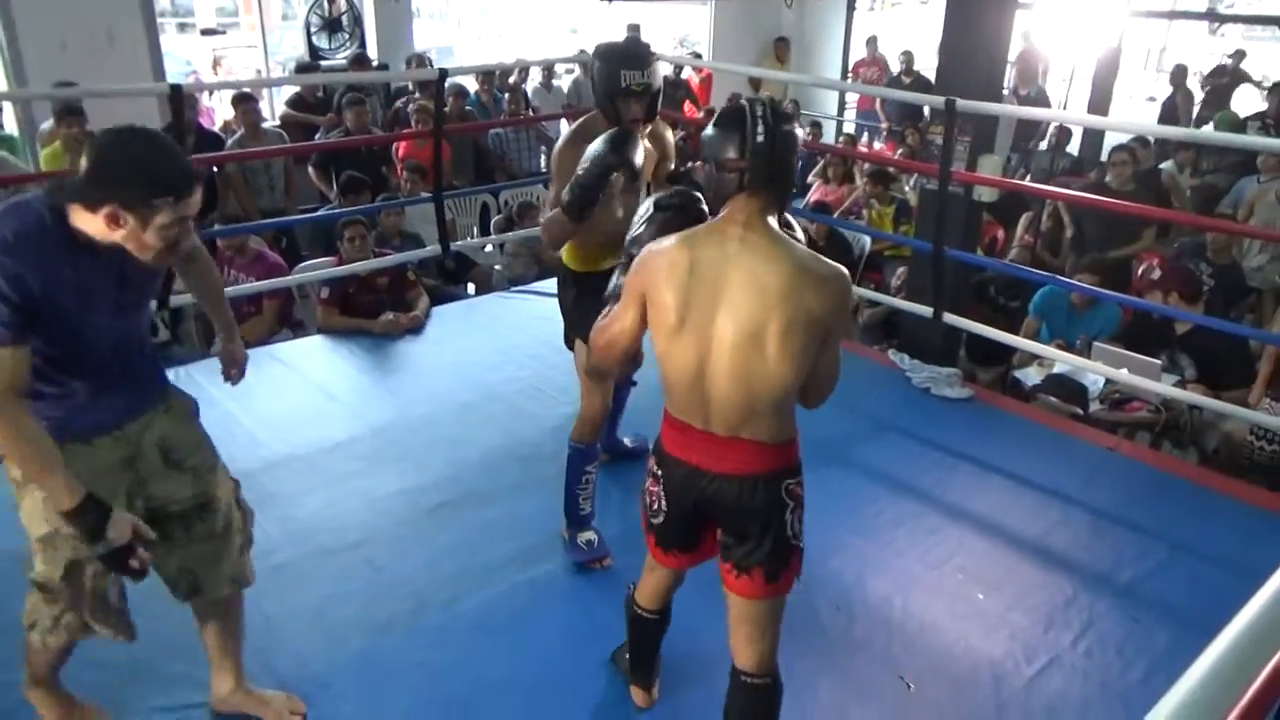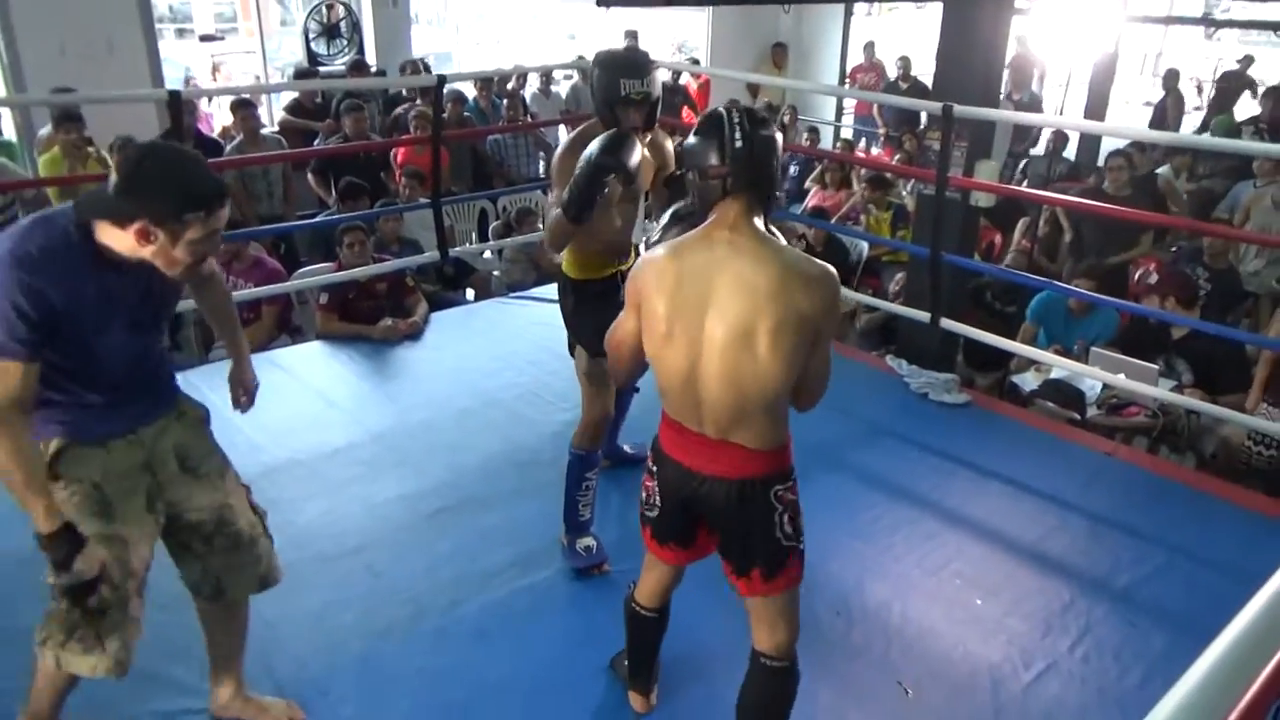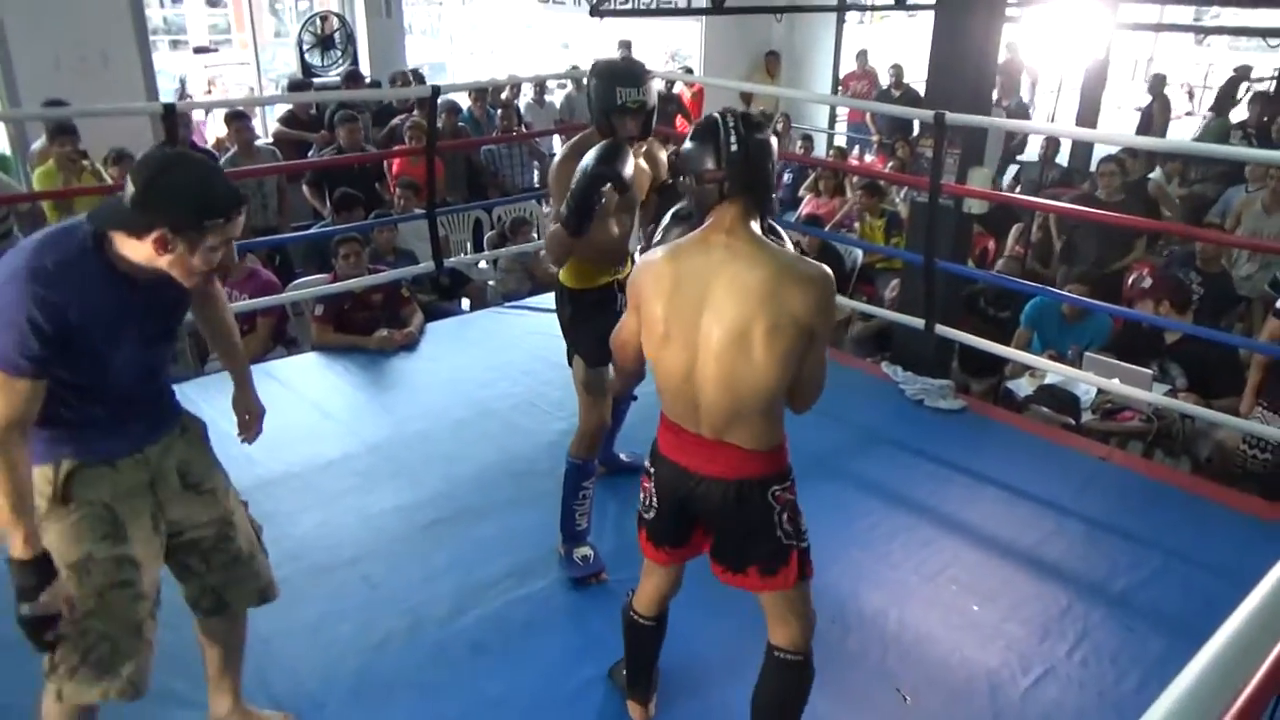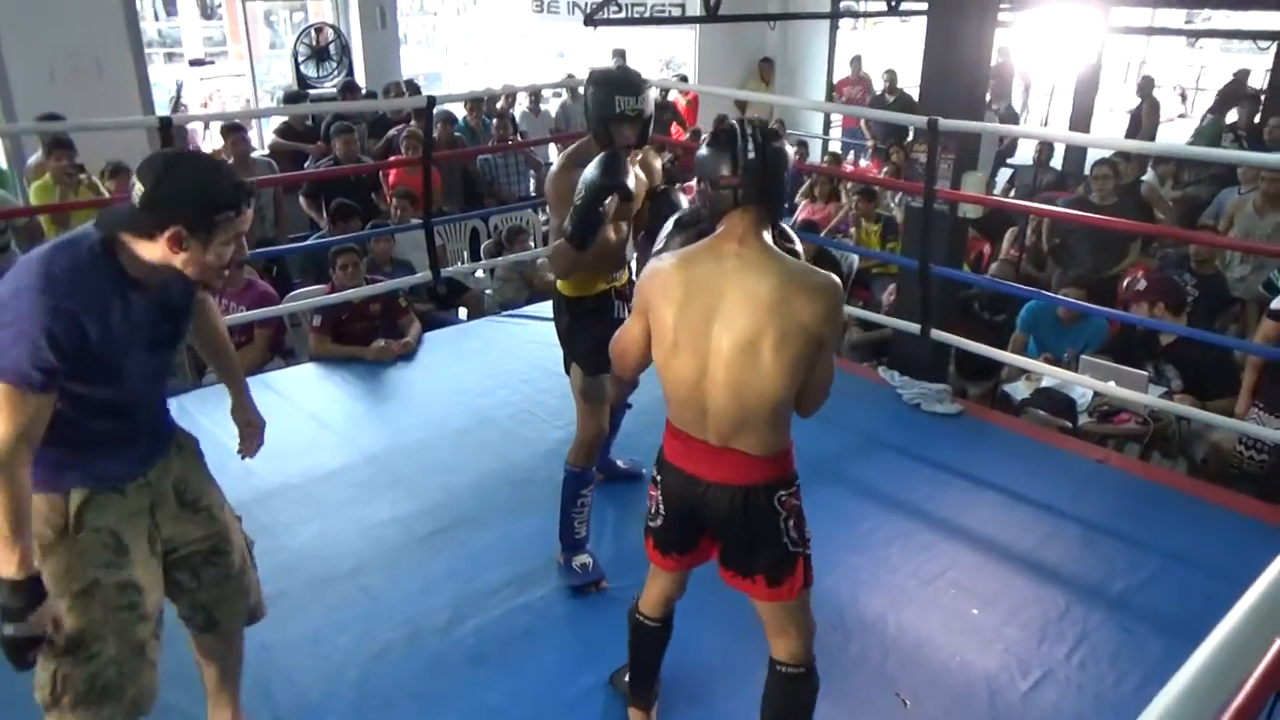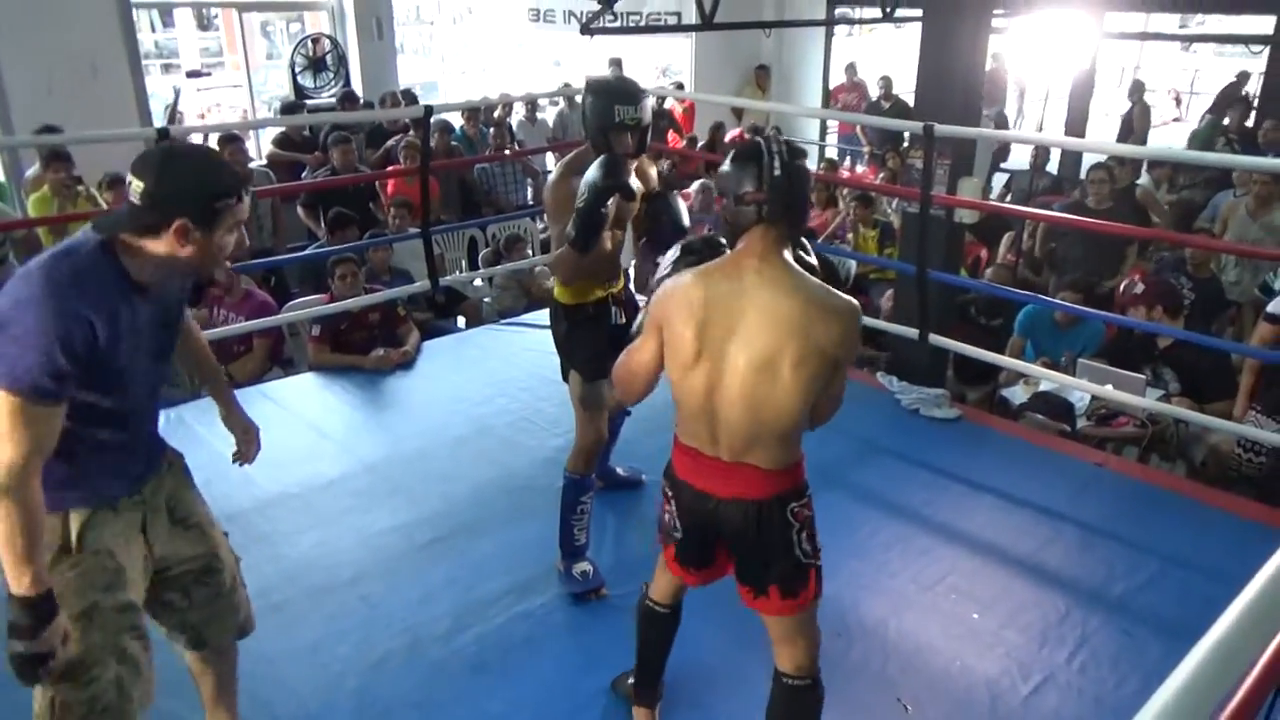
dt=0.1s
person 1, frame 1
left shoulder: (659, 260)
right shoulder: (825, 283)
left elbow: (601, 360)
right elbow: (815, 393)
left hip: (678, 457)
right hip: (761, 477)
left knee: (658, 575)
right knee: (754, 650)
person 1, frame 2
left shoulder: (653, 266)
right shoulder: (812, 282)
left elbow: (620, 368)
right elbow: (807, 397)
left hip: (675, 459)
right hip: (754, 479)
left knee: (656, 576)
right knee: (776, 640)
person 1, frame 3
left shoulder: (652, 269)
right shoulder: (808, 283)
left elbow: (626, 368)
right elbow: (803, 399)
left hip: (672, 460)
right hip: (752, 479)
left knee: (655, 583)
right knee: (791, 634)
person 1, frame 4
left shoulder: (664, 273)
right shoulder: (815, 292)
left elbow: (623, 366)
right elbow: (809, 402)
left hip: (679, 466)
right hip: (759, 486)
left knee: (659, 590)
right knee: (791, 646)
person 1, frame 5
left shoulder: (677, 292)
right shoulder: (835, 314)
left elbow: (626, 389)
right elbow: (820, 415)
left hip: (689, 481)
right hip: (770, 499)
left knee: (667, 581)
right knee: (796, 656)
person 2, frame 1
left shoulder: (153, 228)
left elbow: (193, 257)
left wrist: (228, 333)
right wrist: (88, 511)
left hip: (152, 408)
right hip: (60, 441)
left knee: (216, 537)
right knee: (77, 591)
person 2, frame 2
left shoulder: (171, 244)
left elbow: (206, 277)
left wrist: (241, 359)
right wrist: (60, 539)
left hip: (165, 417)
right hip: (77, 445)
left knee: (231, 548)
right knee: (98, 604)
person 2, frame 3
left shoulder: (181, 263)
left elbow: (209, 297)
left wrist: (243, 384)
left hip: (166, 435)
right hip: (80, 466)
left knee: (230, 564)
right knee: (108, 630)
person 2, frame 4
left shoulder: (171, 266)
right shoulder: (48, 300)
left wrist: (241, 399)
left hip: (159, 459)
right hip: (77, 491)
left knee: (224, 583)
right knee: (101, 665)
person 2, frame 5
left shoulder: (166, 267)
right shoulder: (53, 305)
left wrist: (230, 408)
left hip: (149, 475)
right hip: (71, 512)
left knee: (215, 598)
person 3, frame 1
left shoulder: (659, 137)
right shoulder: (576, 145)
right elbow: (550, 237)
right wrist: (587, 184)
right hip: (587, 279)
left knee: (629, 362)
right knee: (595, 401)
left ankle: (608, 440)
right ankle: (577, 524)
person 3, frame 2
left shoulder: (658, 144)
right shoulder: (577, 151)
left elbow: (664, 212)
right elbow: (552, 241)
right wrist: (585, 187)
left hip: (629, 273)
right hip: (587, 285)
right knee: (597, 408)
left ankle: (609, 445)
right ankle: (576, 530)
person 3, frame 3
left shoulder: (652, 154)
right shoulder: (573, 161)
left elbow: (656, 221)
right elbow: (555, 254)
right wrist: (583, 198)
left hip: (625, 282)
right hip: (584, 295)
right knee: (594, 417)
left ankle: (605, 454)
right ankle: (573, 540)
person 3, frame 4
left shoulder: (647, 162)
right shoulder: (570, 171)
right elbow: (560, 265)
right wrist: (587, 210)
left hip: (620, 289)
right hip: (581, 303)
left knee: (624, 384)
right knee: (592, 425)
left ankle: (603, 461)
right ankle: (572, 548)
person 3, frame 5
left shoulder: (642, 170)
right shoulder: (568, 180)
right elbow: (561, 273)
right wrist: (589, 214)
left hip: (617, 296)
right hip: (579, 311)
right knee: (590, 432)
left ankle: (602, 469)
right ankle: (572, 555)
